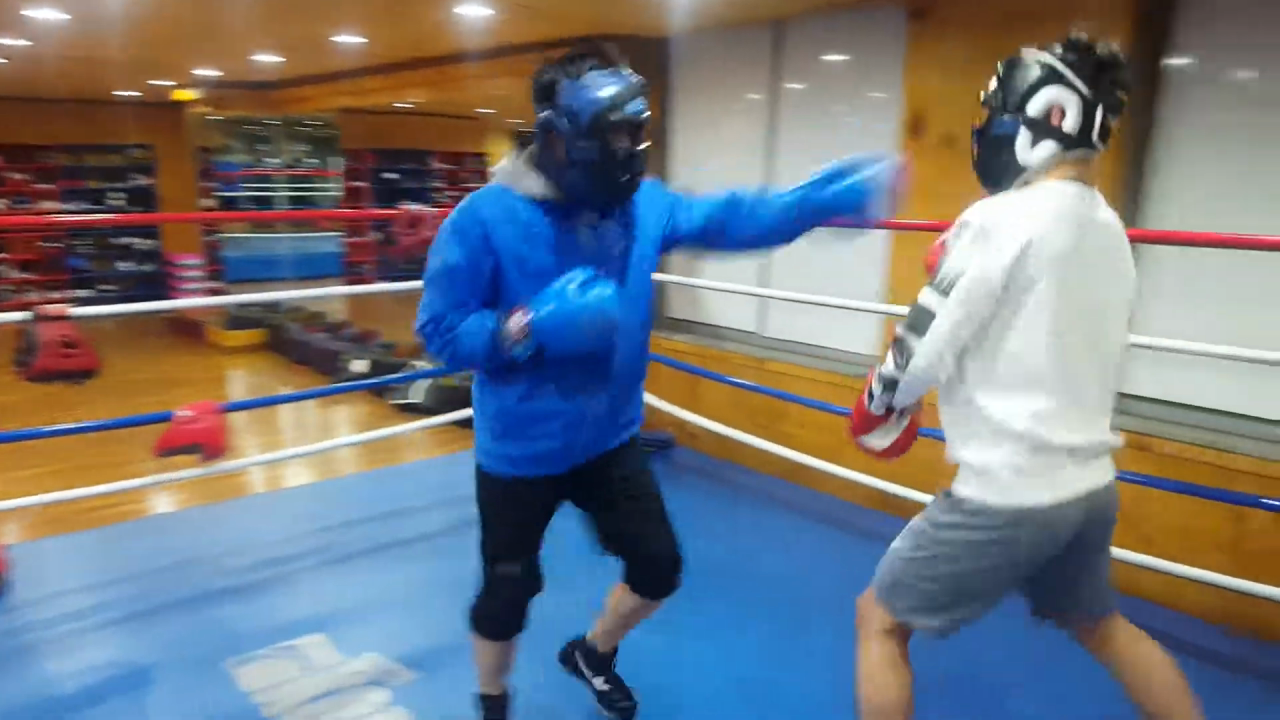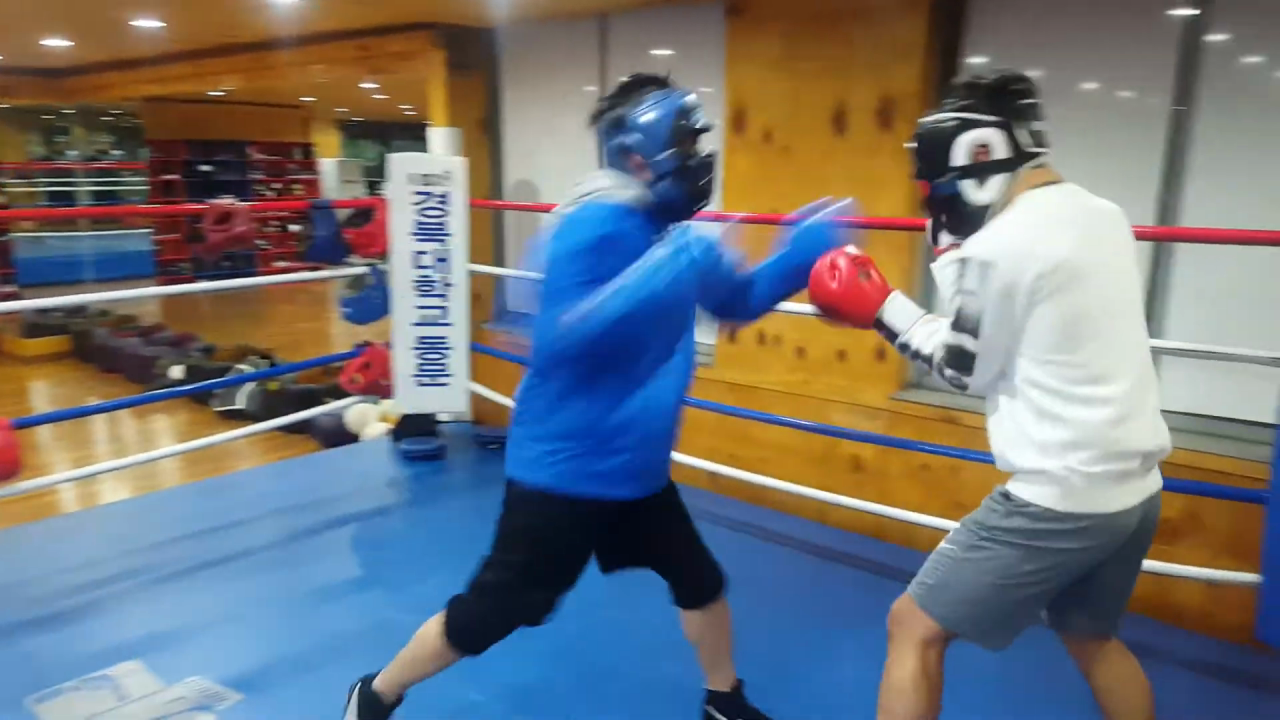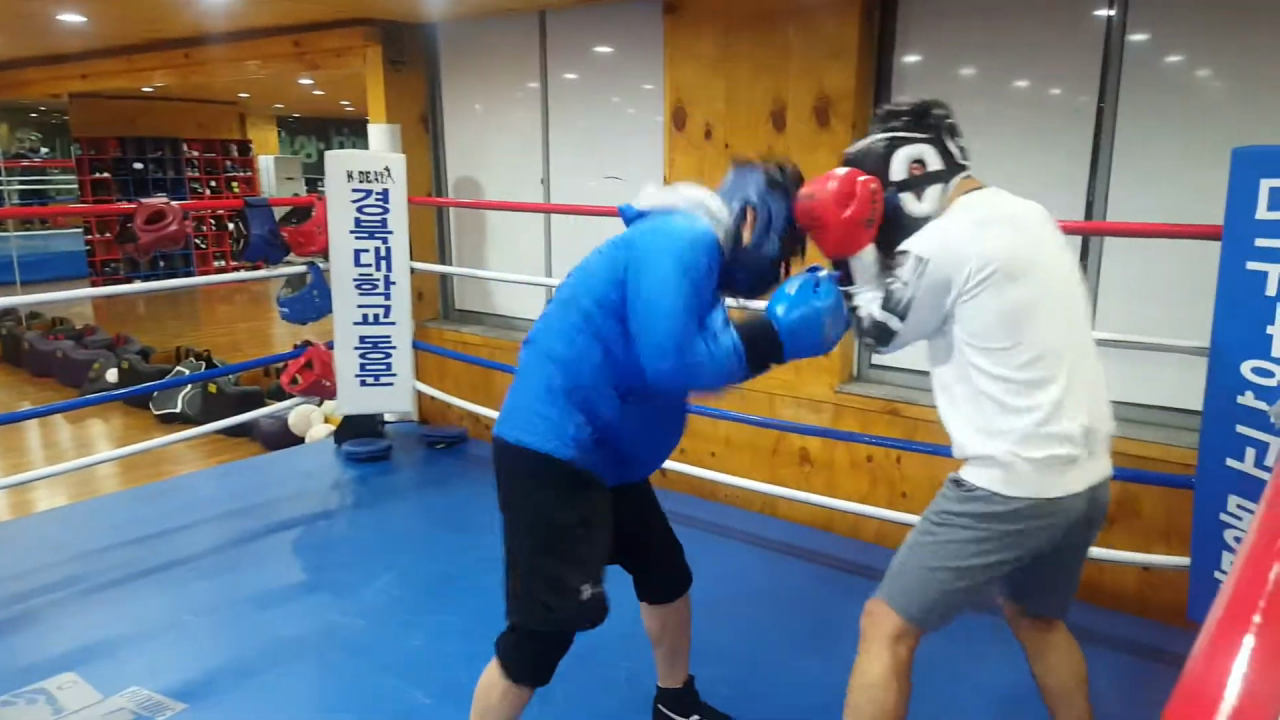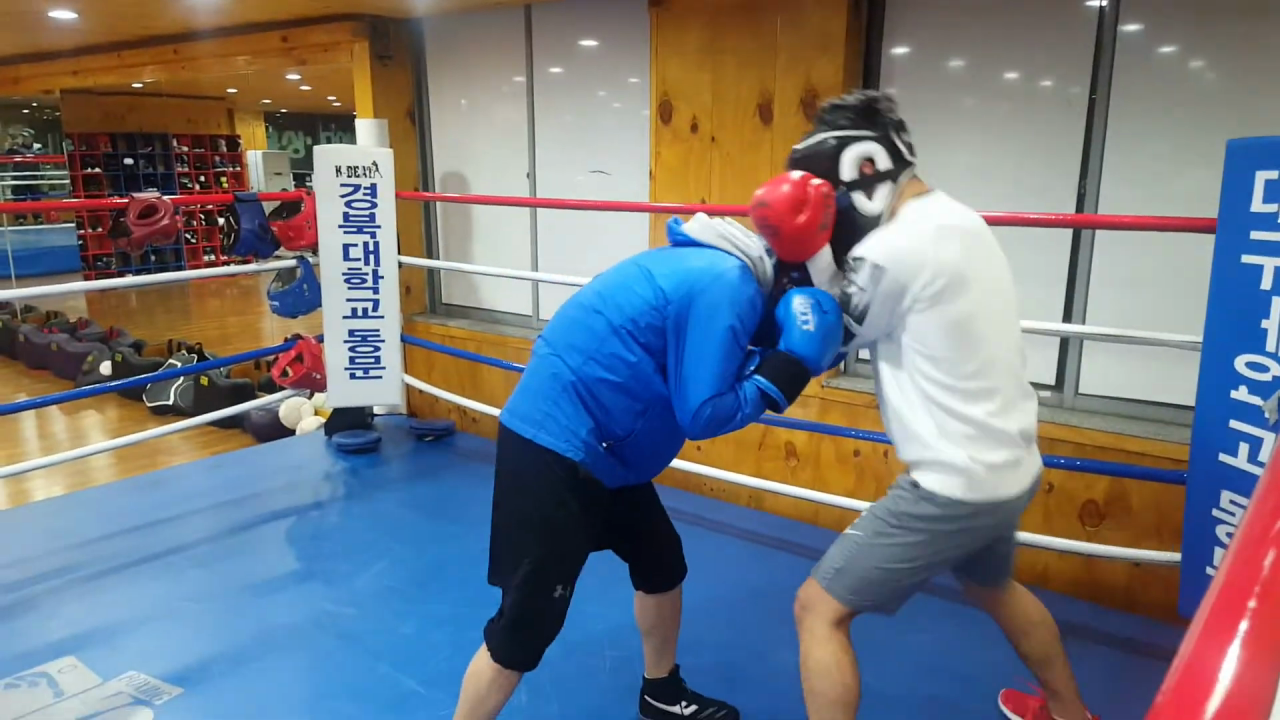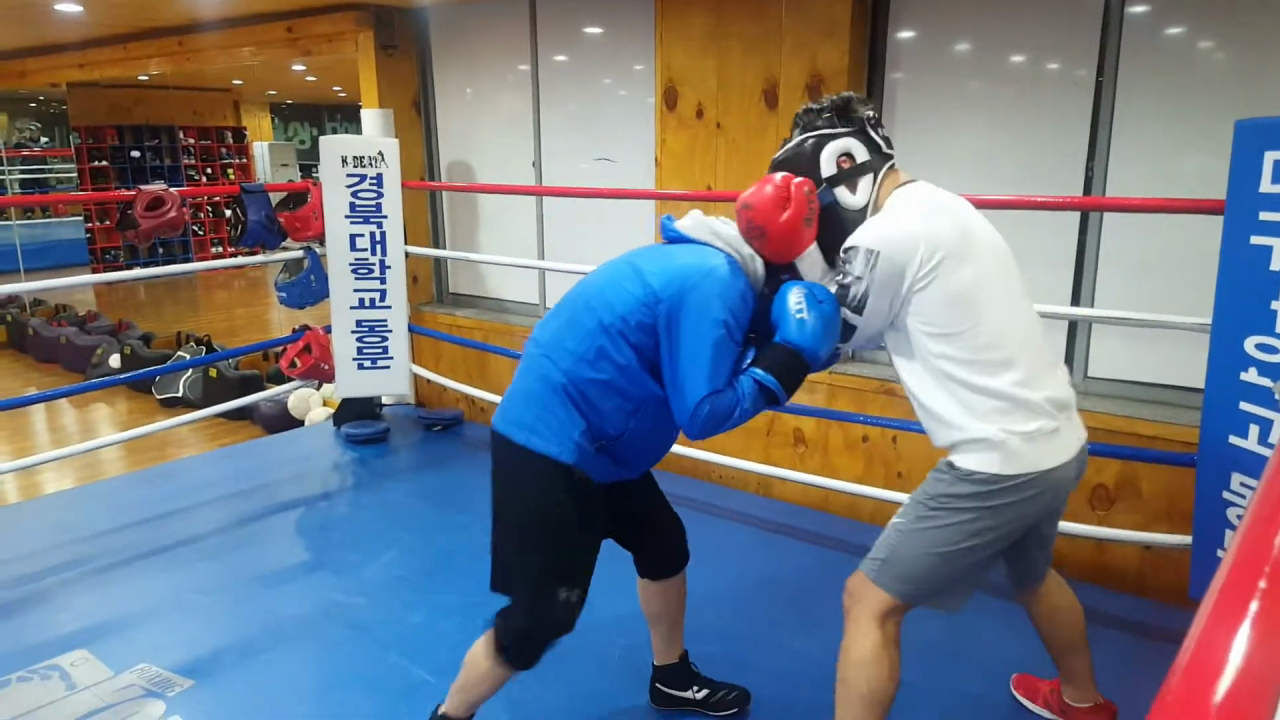
dt=0.4s
person 1, frame 1
left shoulder: (999, 223)
right shoulder: (1108, 232)
left elbow: (924, 350)
left wrist: (877, 406)
left hip: (1005, 494)
right hip: (1088, 487)
left knee: (879, 622)
right knee: (1099, 626)
person 1, frame 2
left shoulder: (998, 247)
right shoulder: (1103, 218)
left elbow: (967, 369)
left wrist: (881, 306)
right wrist: (954, 249)
left hip: (1056, 499)
right hip: (1133, 492)
left knee: (915, 629)
right knee: (1092, 638)
person 1, frame 3
left shoulder: (940, 245)
right shoulder: (1030, 218)
left elbow: (879, 331)
left wrist: (853, 249)
right wrist: (868, 247)
left hip: (1011, 485)
right hip: (1084, 478)
left knee: (886, 629)
right knee: (1034, 617)
person 1, frame 4
left shoulder: (892, 252)
right shoulder: (959, 221)
right wrist: (818, 251)
left hip: (954, 483)
right hip: (1010, 468)
left knee: (820, 609)
right knee: (990, 584)
person 1, frame 5
left shoulder: (882, 237)
right shoulder: (942, 208)
left elbow: (839, 334)
left hip: (996, 464)
right hip: (1056, 446)
left knee: (868, 604)
right knee: (1030, 573)
person 2, frame 1
left shoulder: (643, 203)
right shoulder: (485, 220)
left elbow: (739, 217)
right elbow: (441, 334)
left wrist: (840, 193)
right wrist: (530, 329)
left hip: (608, 437)
right hip: (519, 449)
left knee: (658, 569)
right knee: (507, 595)
left ankle: (594, 653)
person 2, frame 2
left shoulder: (670, 232)
right shoulder: (597, 229)
left elbow: (736, 299)
right elbow: (570, 340)
left wrist: (802, 253)
right wrist: (660, 276)
left hip: (632, 467)
right hip: (569, 471)
left knee: (701, 581)
right knee: (490, 615)
person 2, frame 3
left shoulder: (689, 243)
right shoulder: (681, 237)
left elbow: (680, 359)
right elbow: (672, 364)
left wrist: (762, 340)
right wrist: (773, 334)
left hip: (604, 453)
right hip: (553, 450)
left knee: (667, 574)
right knee: (544, 627)
person 2, frame 4
left shoulder: (710, 269)
right shoulder: (729, 286)
left elbow: (698, 381)
right elbow: (702, 414)
left wrist: (784, 358)
right wrist: (792, 366)
left hip: (598, 447)
right hip: (555, 447)
left knee: (662, 561)
right knee: (529, 621)
person 2, frame 5
left shoulder: (705, 264)
right shoulder: (718, 284)
left elbow: (685, 377)
right elbow: (702, 413)
left wrist: (775, 355)
right wrist: (787, 362)
left hip: (591, 441)
right hip: (549, 448)
left knee: (665, 546)
right knee: (538, 619)
left ankle: (672, 679)
